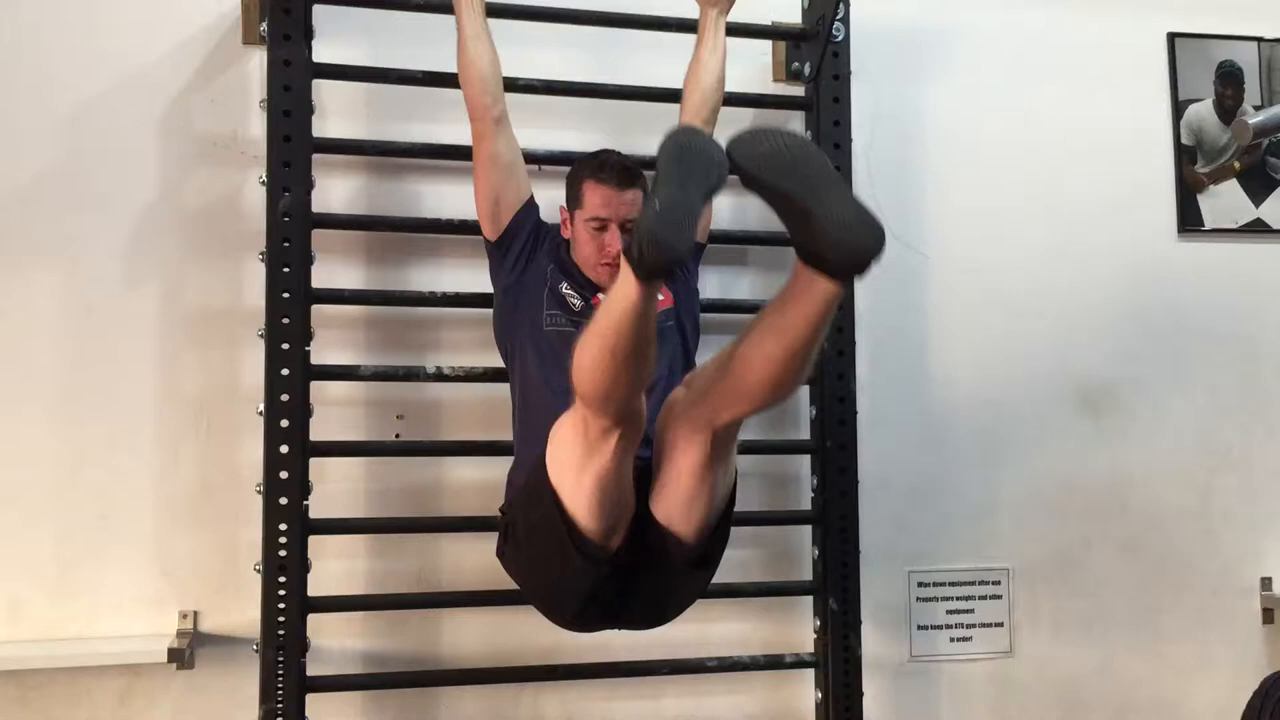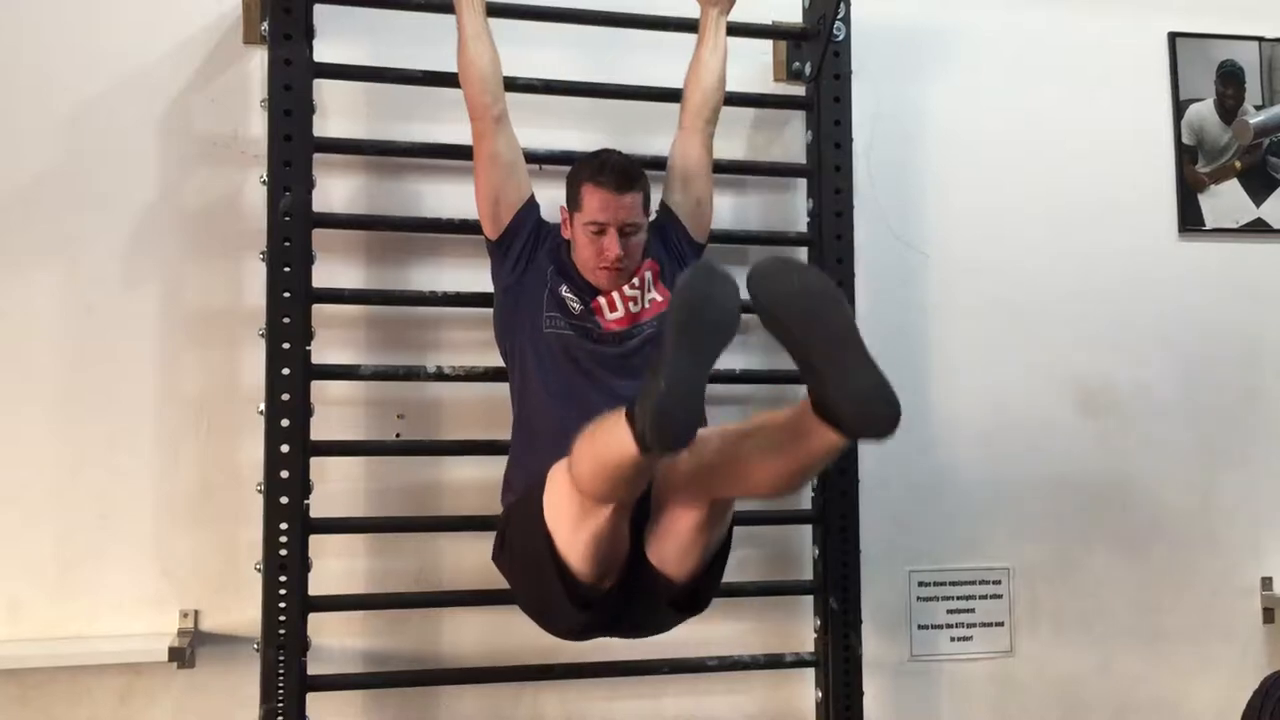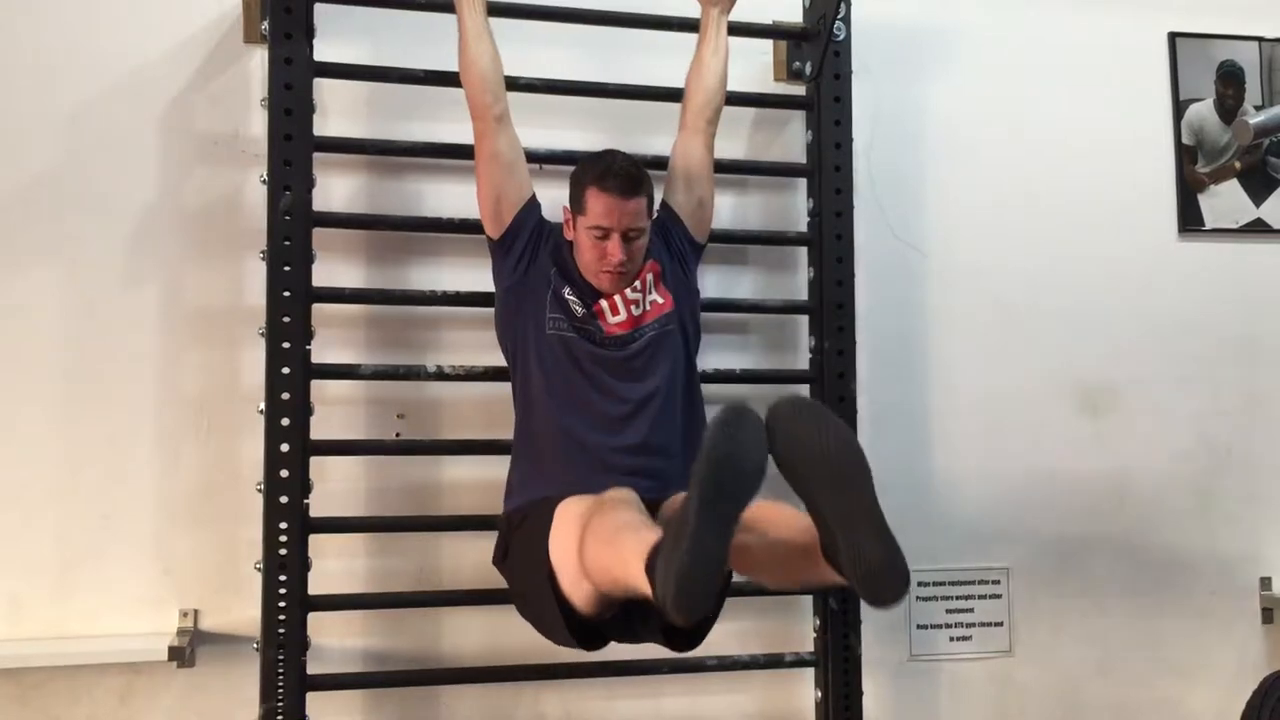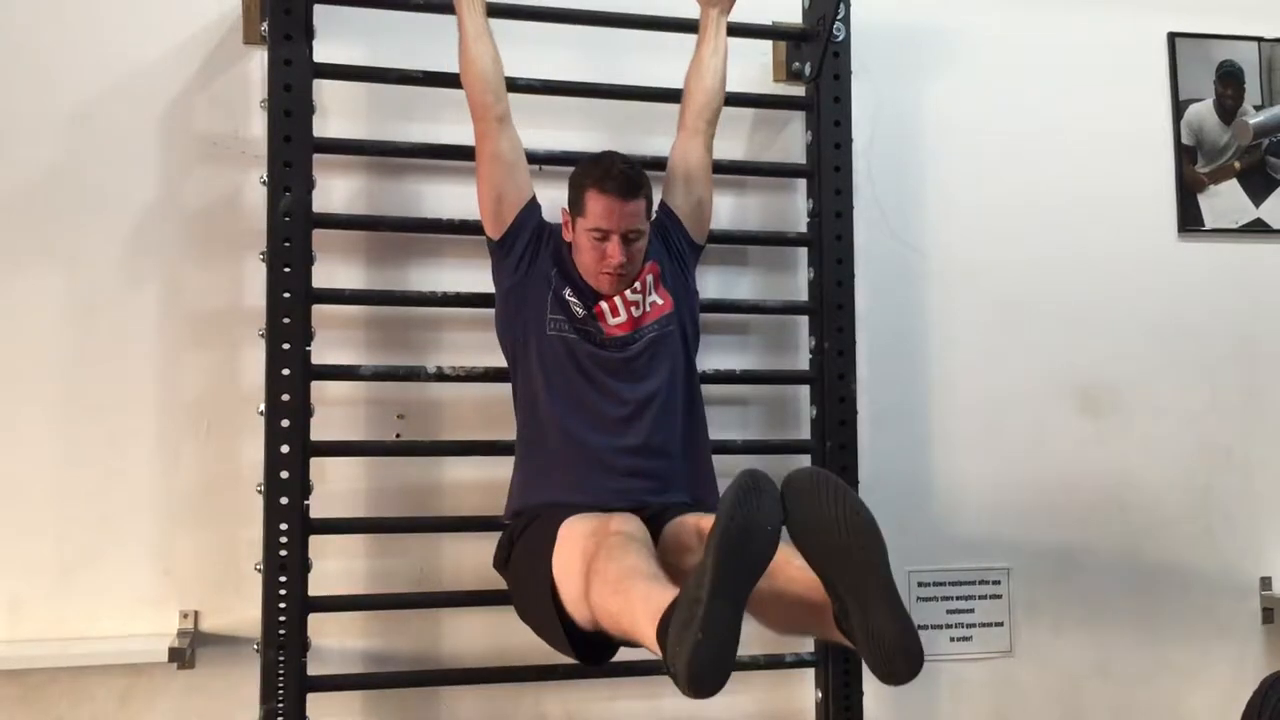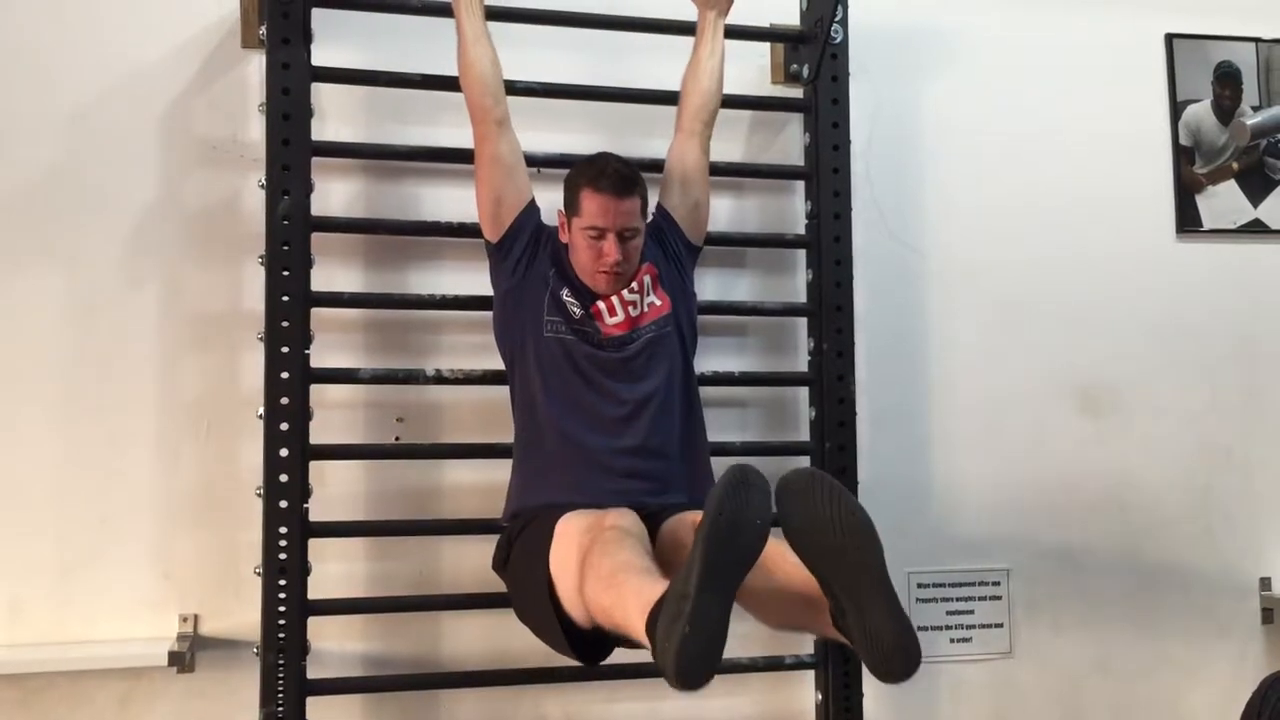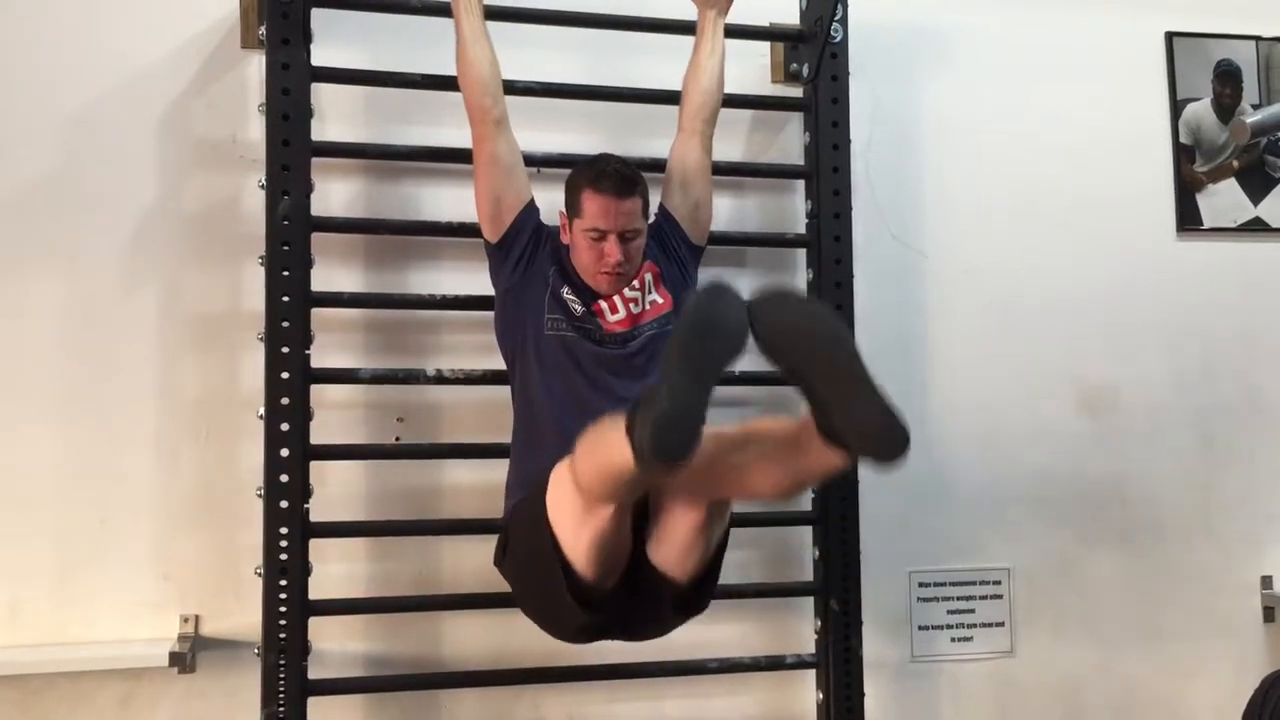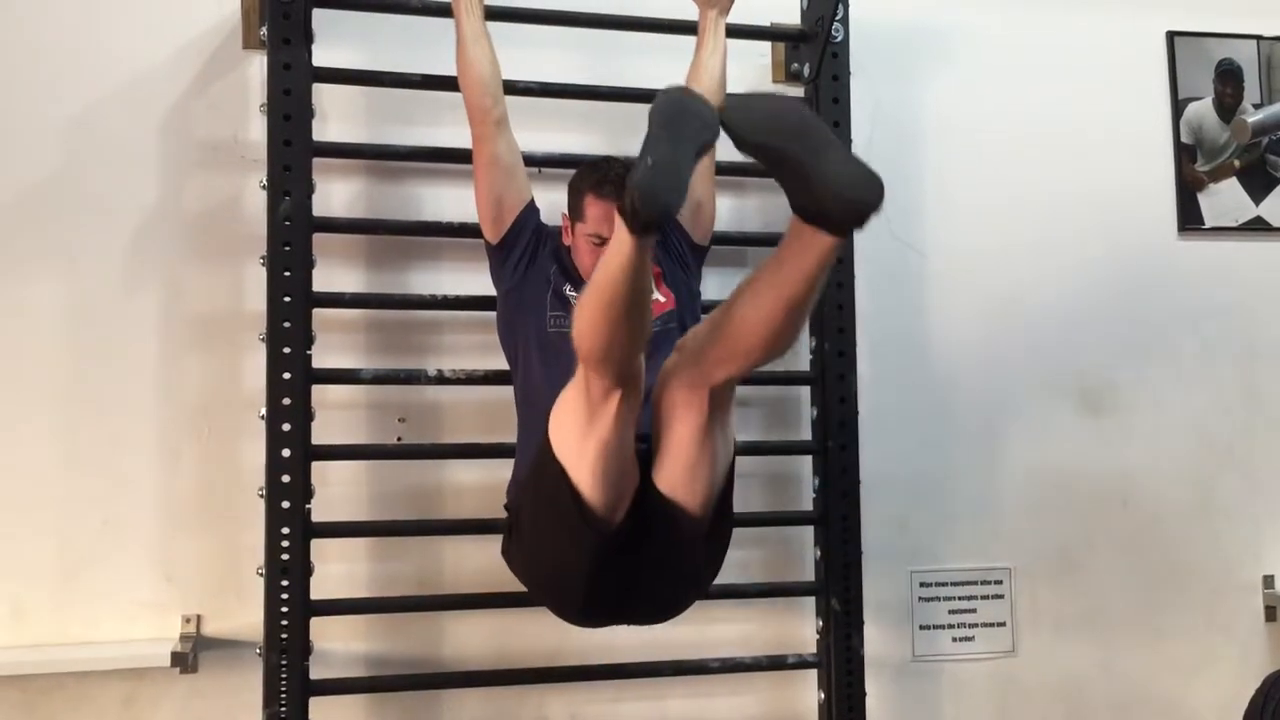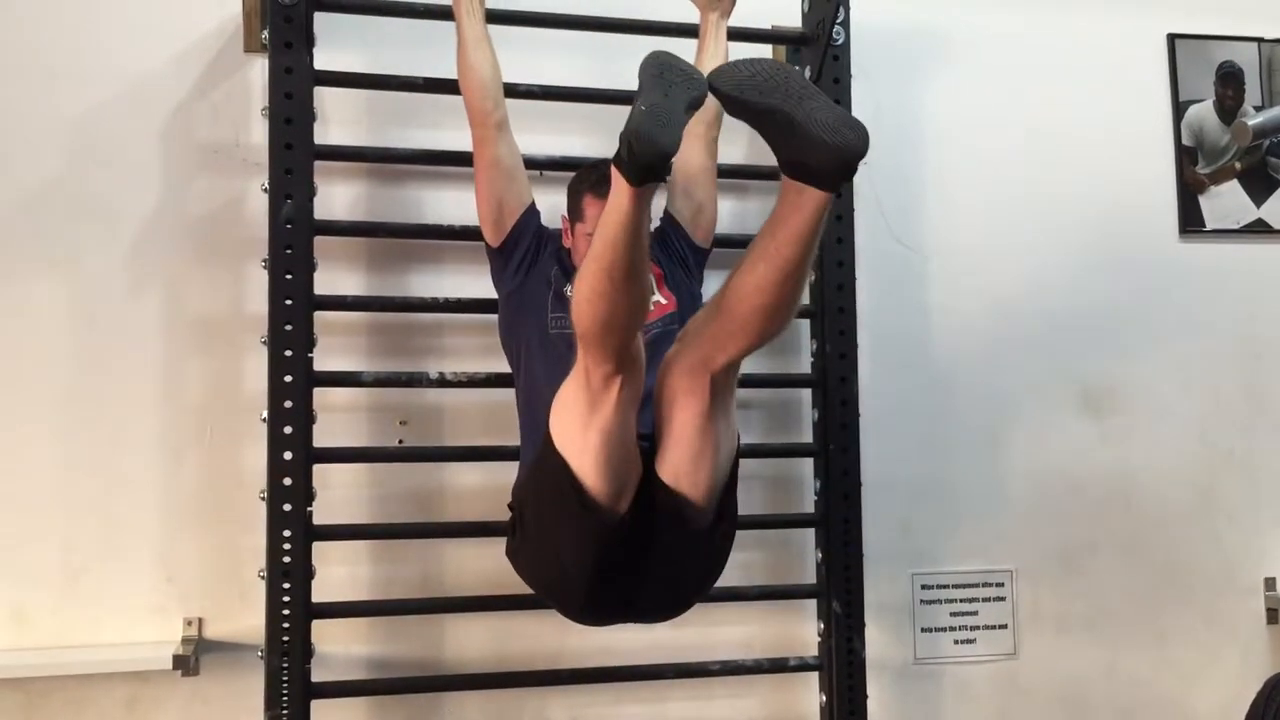
dt=0.4s
person 1, frame 1
left shoulder: (679, 269)
right shoulder: (530, 268)
left elbow: (696, 126)
right elbow: (489, 121)
left hip: (665, 551)
right hip: (565, 547)
left knee: (700, 401)
right knee: (611, 401)
left ankle: (826, 265)
right ankle: (653, 266)
person 1, frame 2
left shoulder: (668, 260)
right shoulder: (529, 266)
left elbow: (697, 126)
right elbow: (489, 119)
left hip: (666, 564)
right hip: (560, 551)
left knee: (700, 457)
right knee: (606, 442)
left ankle: (837, 413)
right ankle: (659, 418)
person 1, frame 3
left shoulder: (670, 261)
right shoulder: (531, 266)
left elbow: (698, 126)
right elbow: (492, 120)
left hip: (669, 518)
right hip: (558, 534)
left knee: (710, 516)
right knee: (613, 513)
left ankle: (843, 551)
right ankle: (680, 566)
person 1, frame 4
left shoulder: (669, 264)
right shoulder: (531, 268)
left elbow: (696, 130)
right elbow: (492, 122)
left hip: (671, 526)
right hip: (561, 537)
left knee: (714, 542)
right knee: (615, 543)
left ankle: (853, 612)
right ankle: (687, 627)
person 1, frame 5
left shoulder: (667, 266)
right shoulder: (529, 270)
left elbow: (693, 132)
right elbow: (492, 123)
left hip: (671, 527)
right hip: (559, 541)
left knee: (712, 540)
right knee: (614, 537)
left ankle: (849, 608)
right ankle: (678, 618)
person 1, frame 6
left shoulder: (667, 268)
right shoulder: (529, 270)
left elbow: (696, 130)
right elbow: (489, 124)
left hip: (664, 574)
right hip: (563, 561)
left knee: (699, 463)
right knee: (606, 450)
left ankle: (840, 430)
right ankle: (657, 431)
person 1, frame 7
left shoulder: (672, 266)
right shoulder: (531, 268)
left elbow: (703, 135)
right elbow: (489, 124)
left hip: (673, 553)
right hip: (571, 549)
left knee: (697, 368)
right knee: (610, 367)
left ankle: (824, 212)
person 1, frame 8
left shoulder: (674, 265)
right shoulder: (531, 269)
left elbow: (702, 133)
right elbow: (490, 127)
left hip: (678, 547)
right hip: (575, 545)
left knee: (702, 352)
right knee: (610, 352)
